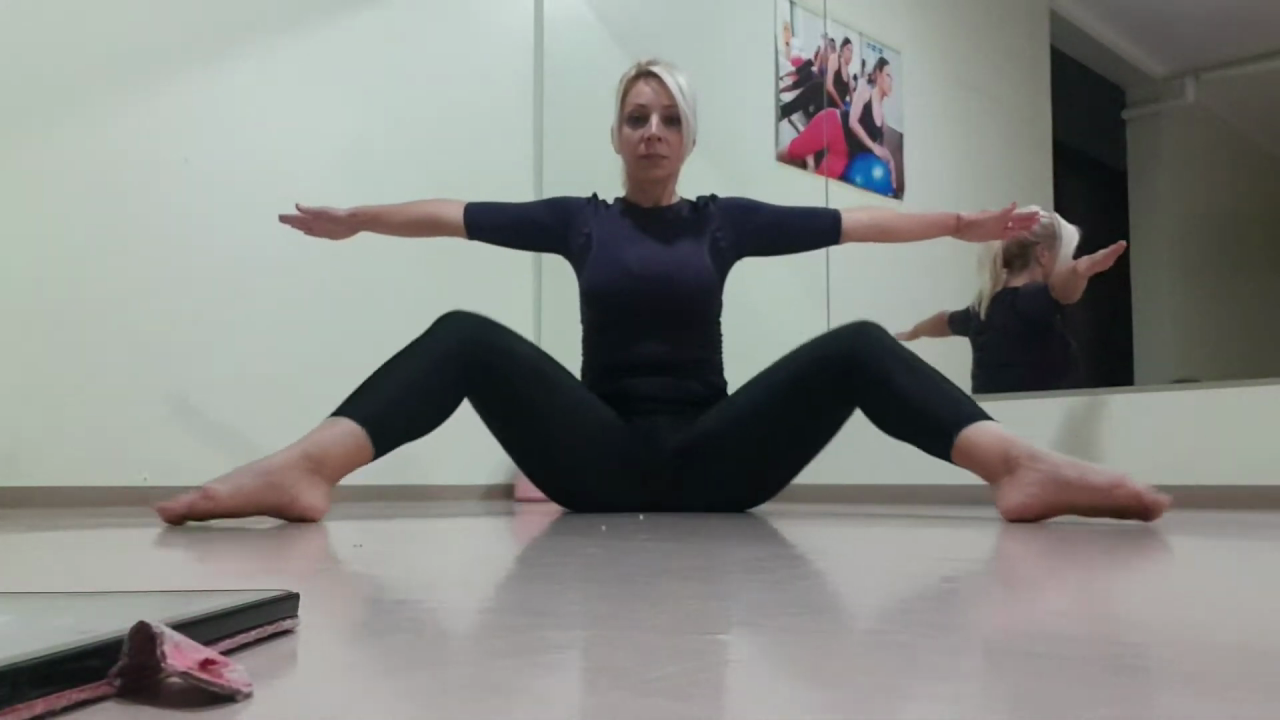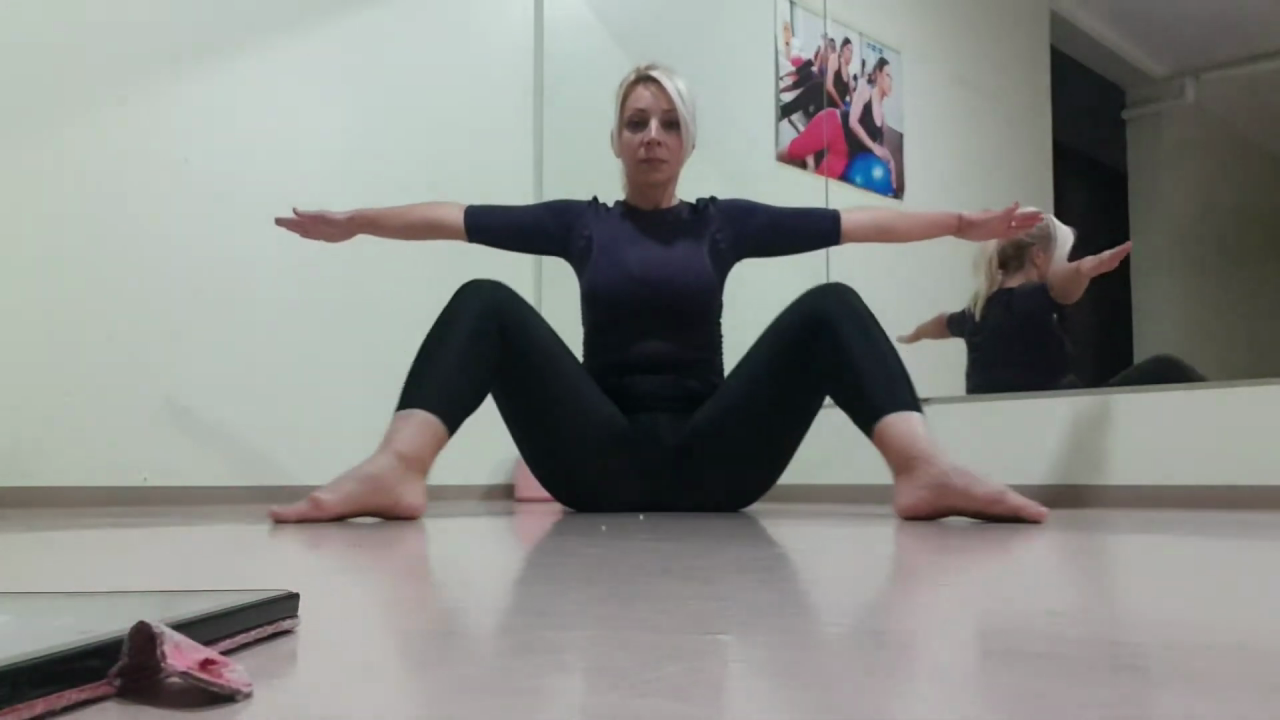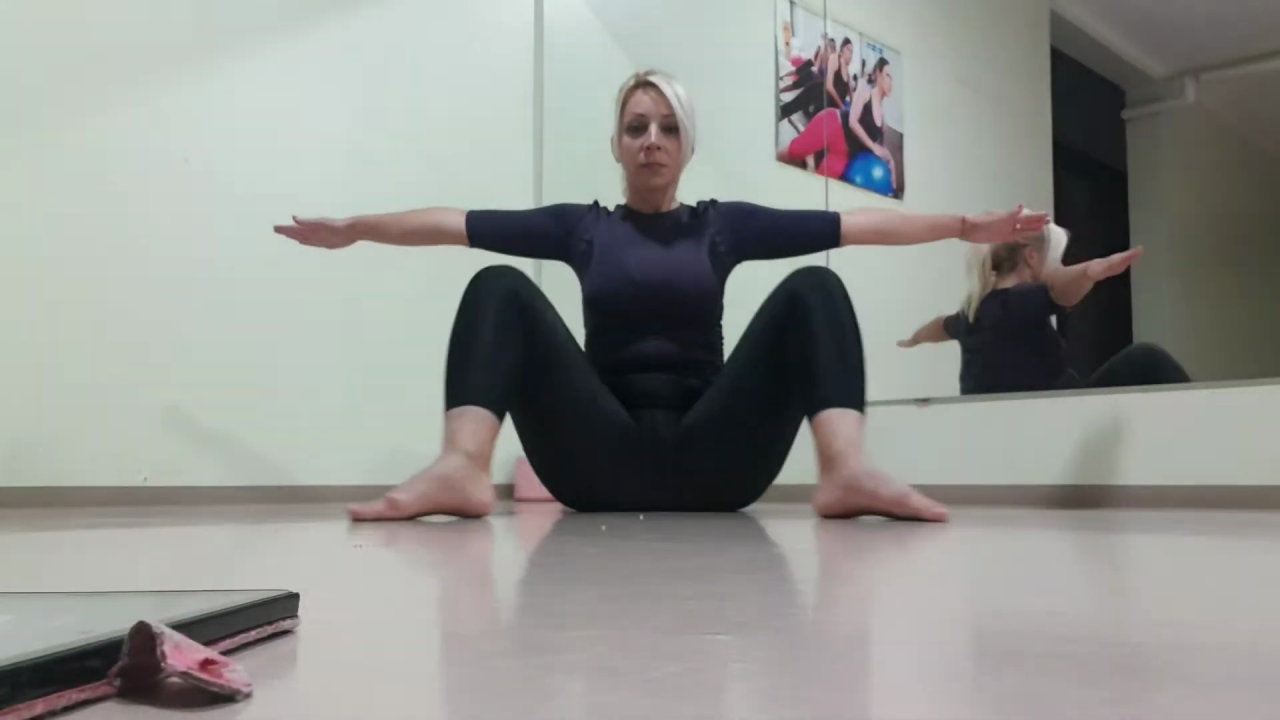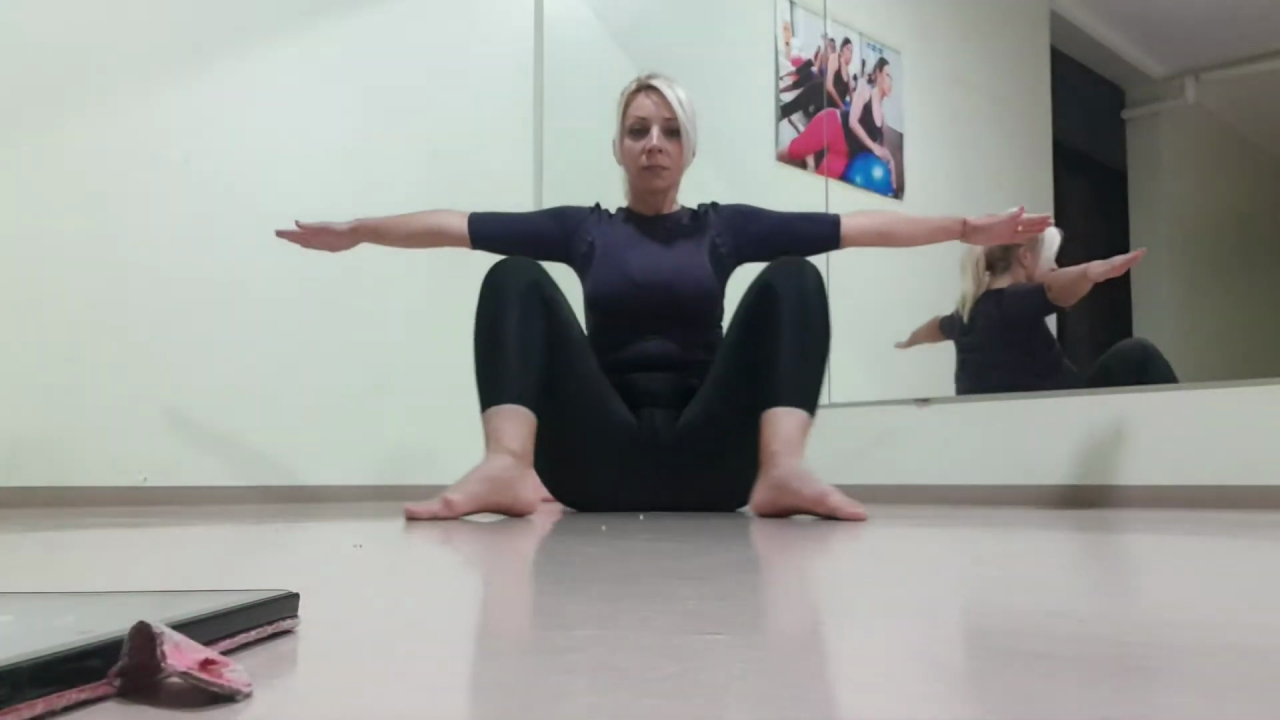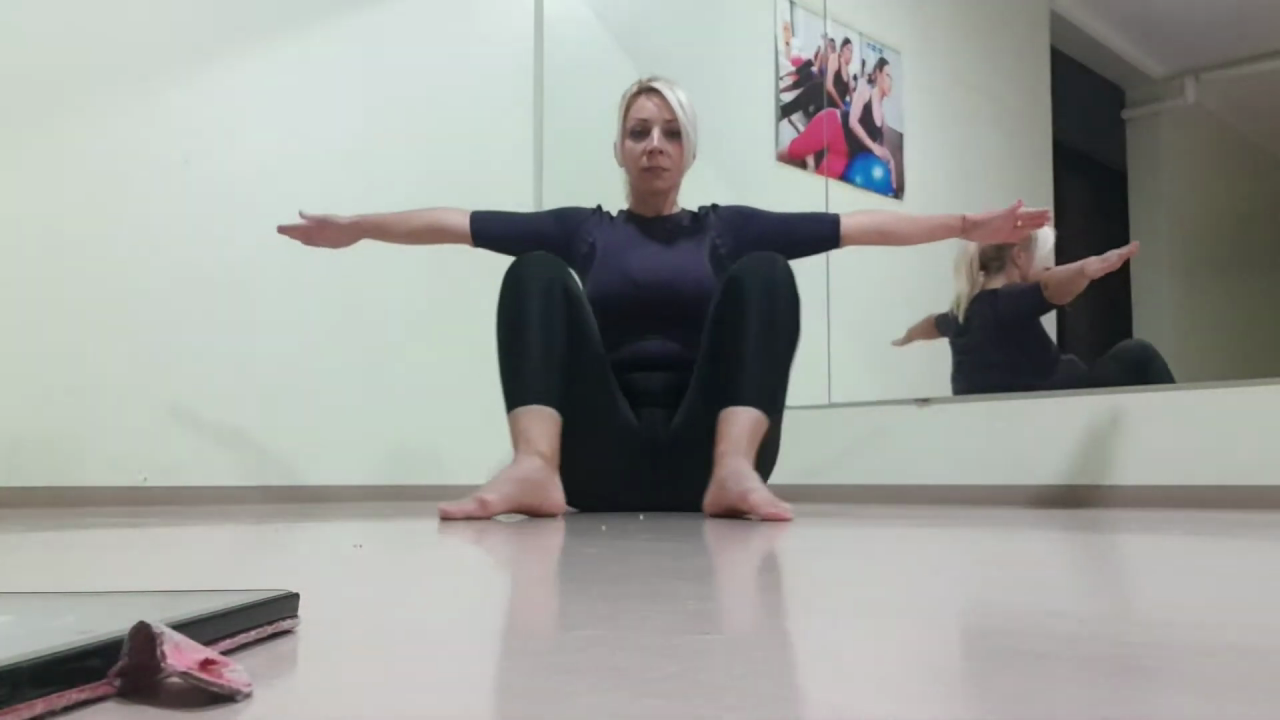
dt=0.2s
person 1, frame 1
left shoulder: (724, 220)
right shoulder: (578, 220)
left elbow: (853, 221)
right elbow: (454, 214)
left wrist: (958, 222)
right wrist: (355, 218)
left hip: (709, 458)
right hip: (601, 457)
left knee: (858, 347)
right knee: (464, 336)
left ankle: (1023, 468)
right ankle: (301, 469)
person 1, frame 2
left shoulder: (724, 222)
right shoulder: (579, 222)
left elbow: (855, 221)
right elbow: (454, 218)
left wrist: (961, 222)
right wrist: (352, 222)
left hip: (710, 461)
right hip: (602, 461)
left knee: (831, 305)
right knee: (485, 303)
left ankle: (924, 469)
right ankle: (394, 470)
person 1, frame 3
left shoulder: (724, 224)
right shoulder: (581, 226)
left elbow: (857, 224)
right elbow: (453, 224)
left wrist: (966, 226)
right wrist: (352, 228)
left hip: (709, 462)
right hip: (604, 462)
left knee: (813, 288)
right knee: (500, 287)
left ankle: (849, 469)
right ankle: (460, 467)
person 1, frame 4
left shoulder: (724, 227)
right shoulder: (582, 228)
left elbow: (859, 226)
right elbow: (455, 225)
left wrist: (967, 229)
right wrist: (352, 231)
left hip: (707, 458)
right hip: (605, 460)
left knee: (792, 277)
right knee: (515, 278)
left ankle: (785, 470)
right ankle: (506, 466)
person 1, frame 5
left shoulder: (724, 229)
right shoulder: (584, 229)
left elbow: (860, 226)
right elbow: (457, 223)
left wrist: (970, 225)
right wrist: (355, 228)
left hip: (697, 451)
right hip: (606, 458)
left knee: (765, 272)
right knee: (536, 273)
left ankle: (734, 469)
right ankle: (536, 468)
person 2, frame 1
left shoulder: (987, 307)
right shoulder: (1029, 301)
left elbow: (946, 321)
right elbow: (1061, 287)
left wrist: (912, 333)
right wrist: (1082, 269)
person 2, frame 2
left shoulder: (982, 308)
right shoulder: (1025, 301)
left elbow: (944, 323)
right elbow: (1060, 287)
left wrist: (913, 336)
right wrist: (1085, 268)
person 2, frame 3
left shoulder: (977, 310)
right shoulder: (1020, 302)
left elbow: (942, 326)
right elbow: (1059, 288)
left wrist: (914, 339)
right wrist: (1093, 270)
person 2, frame 4
left shoulder: (972, 311)
right shoulder: (1015, 302)
left elbow: (939, 326)
right elbow: (1056, 289)
left wrist: (910, 340)
right wrist: (1094, 271)
right knee: (1136, 356)
person 2, frame 5
left shoulder: (967, 310)
right shoulder: (1009, 302)
left elbow: (934, 323)
right elbow: (1050, 287)
left wrist: (906, 337)
right wrist: (1089, 268)
